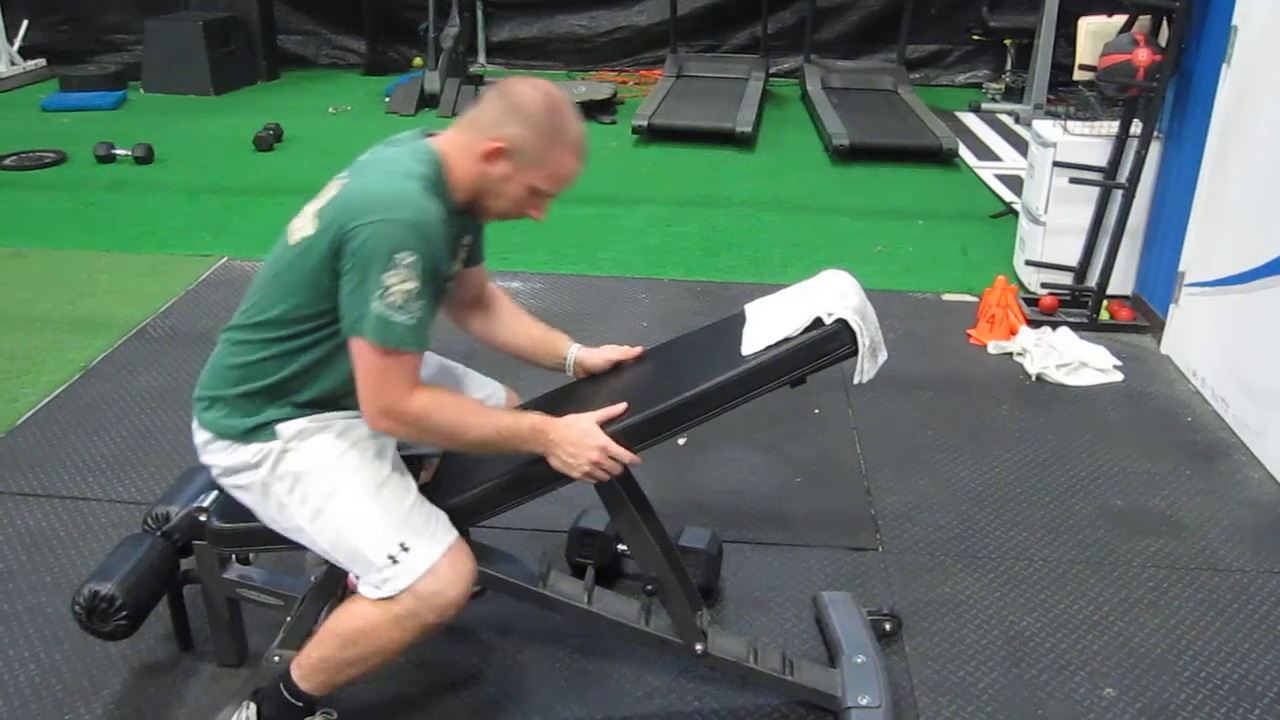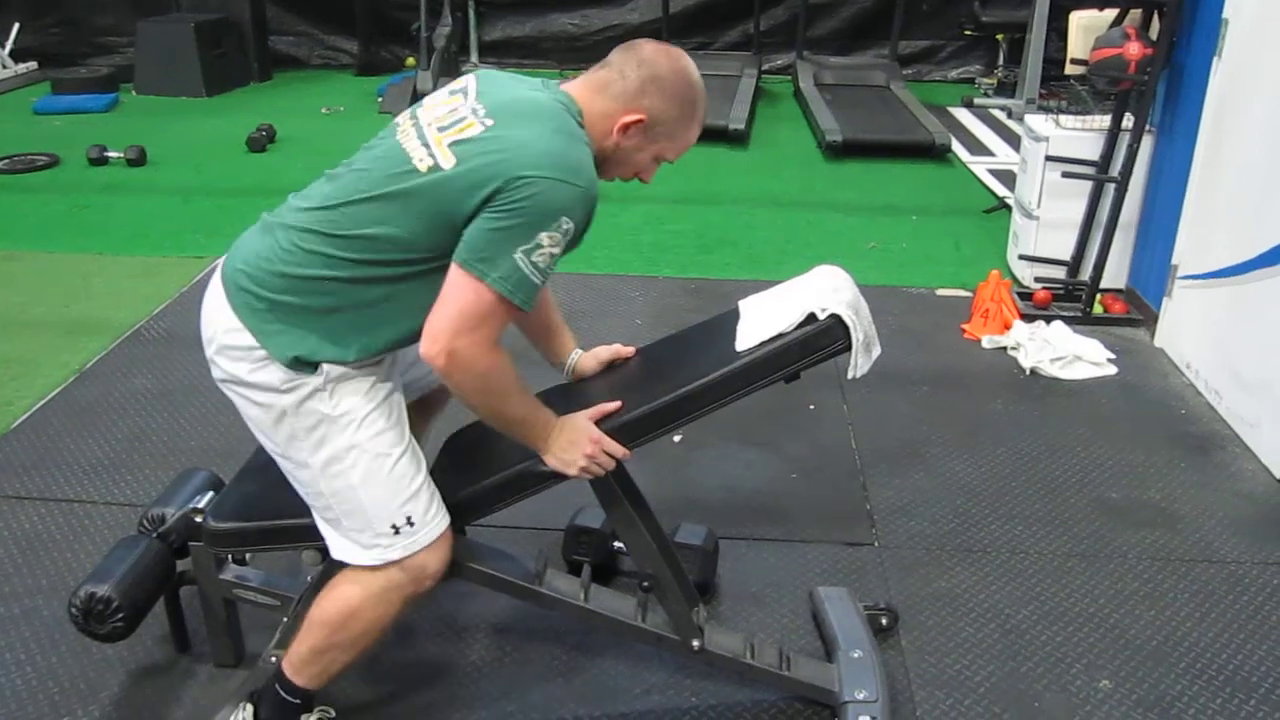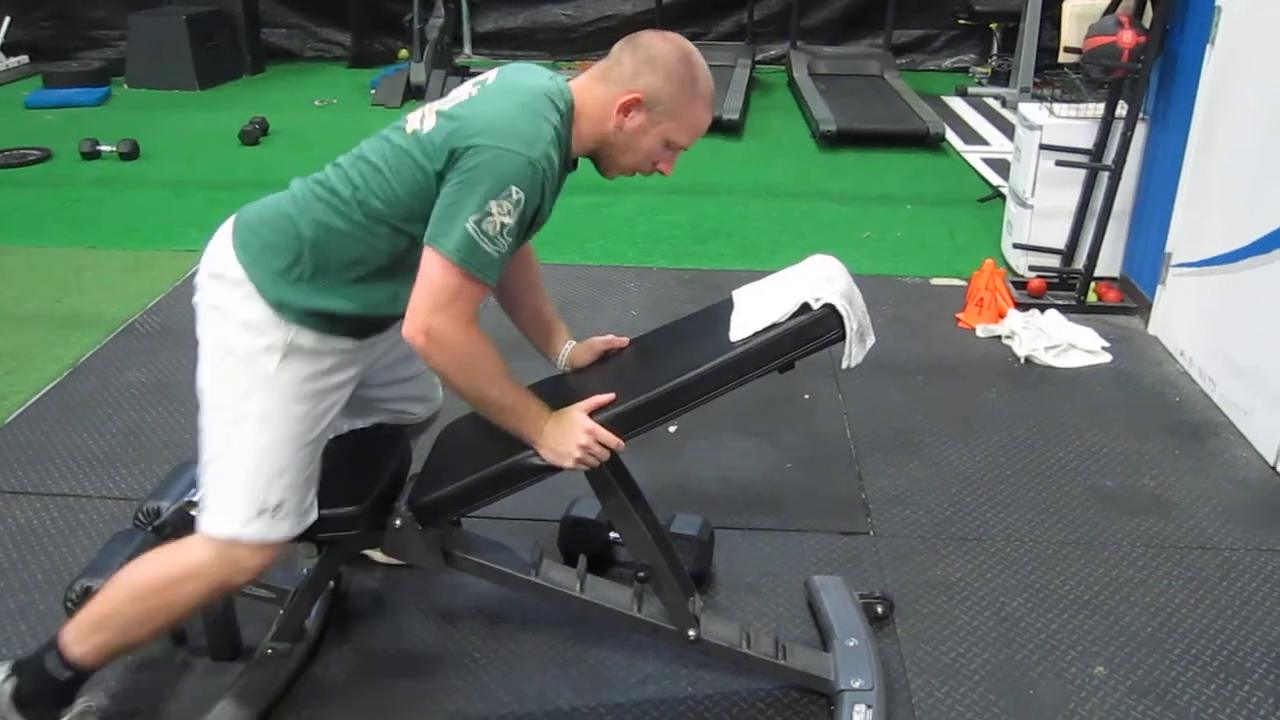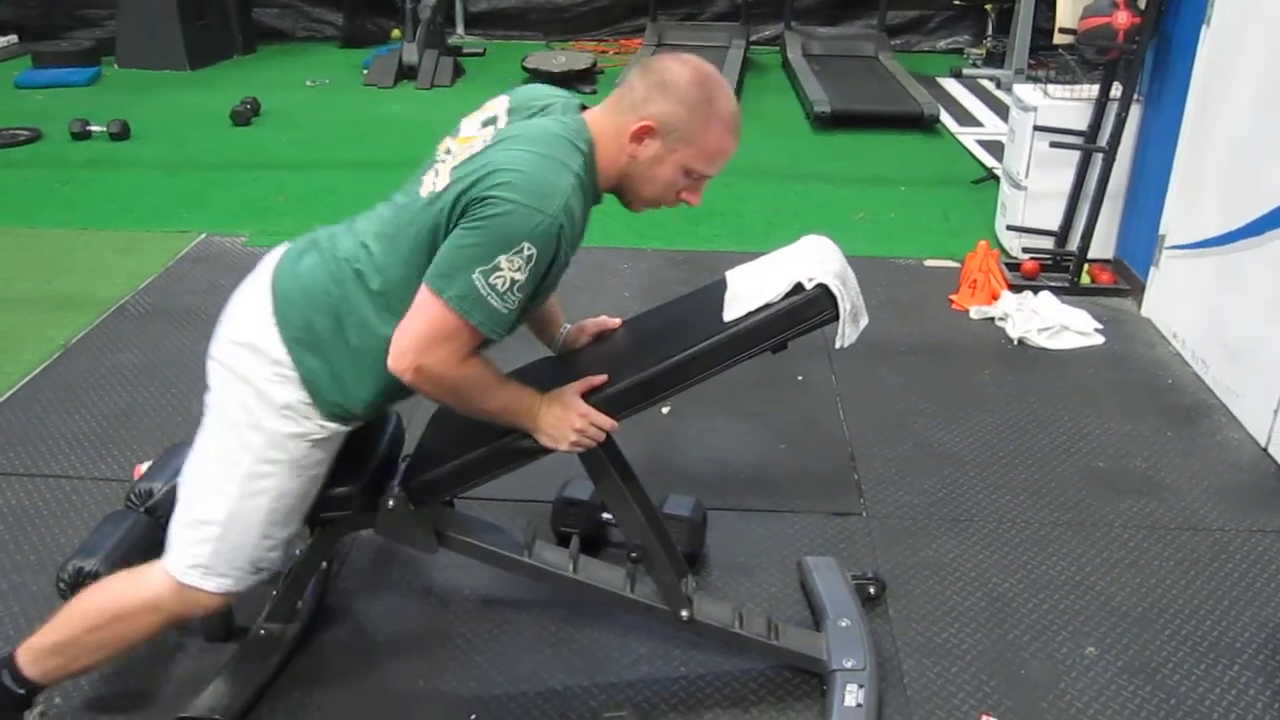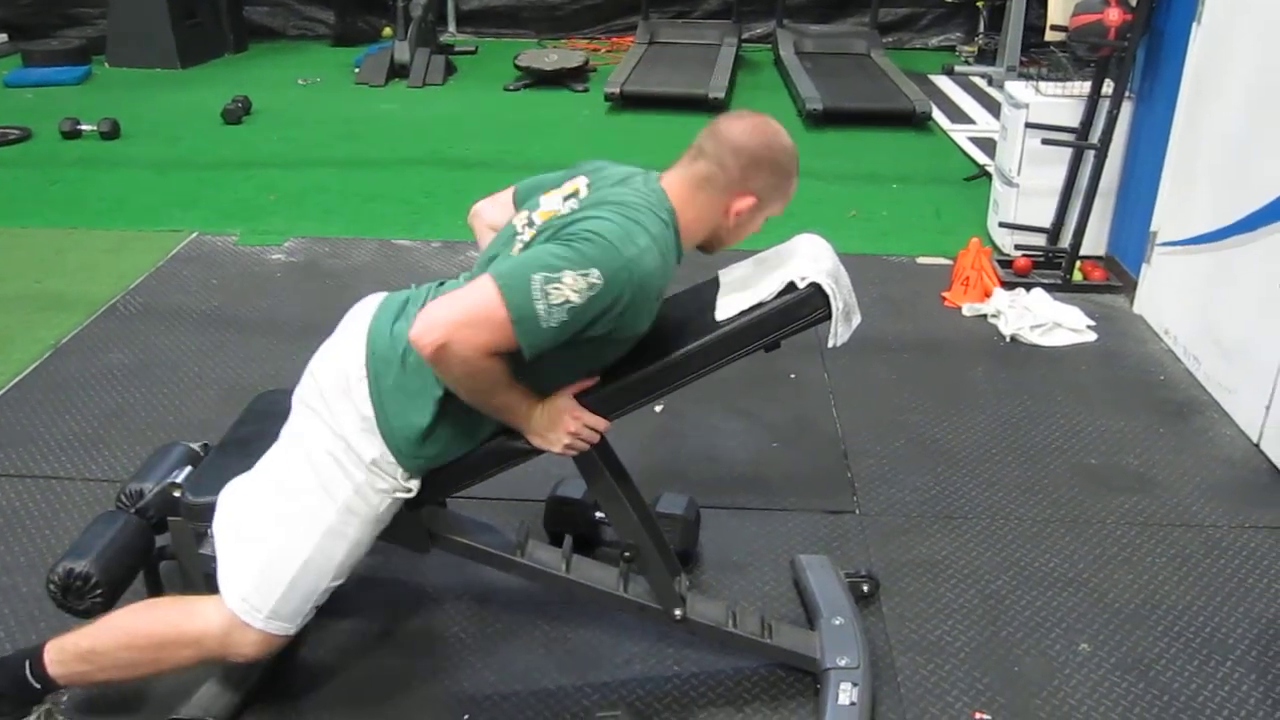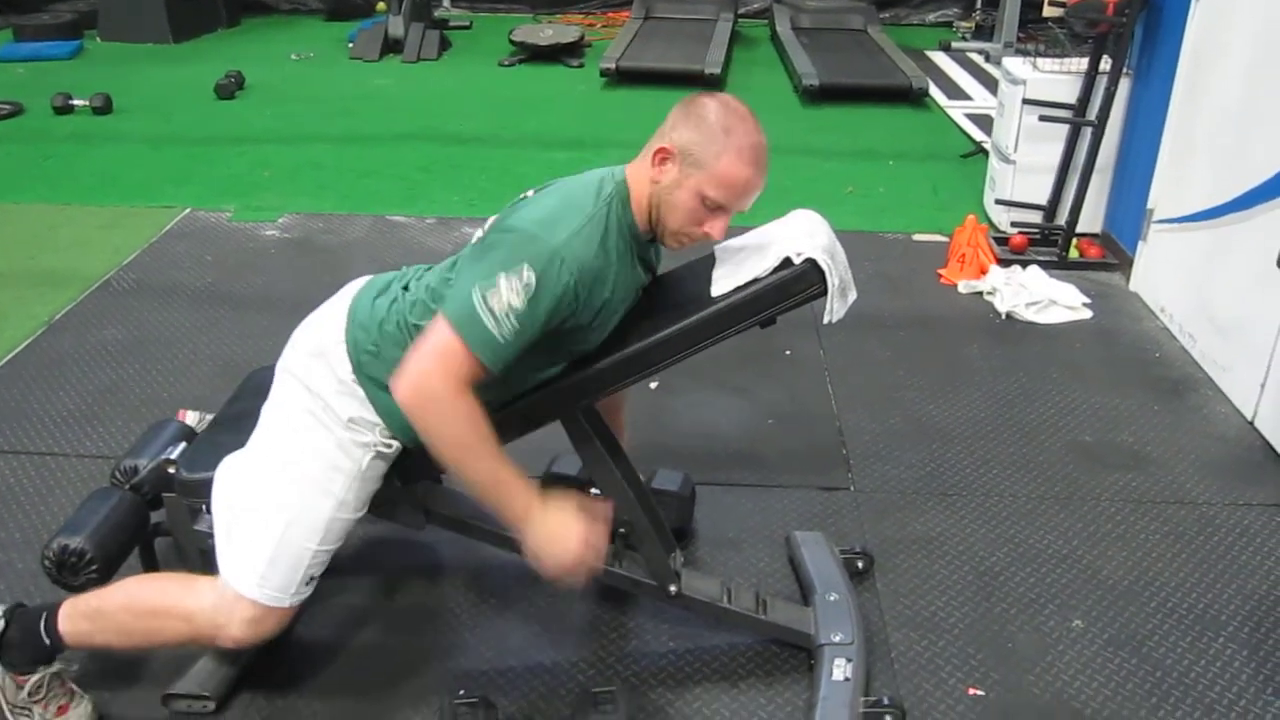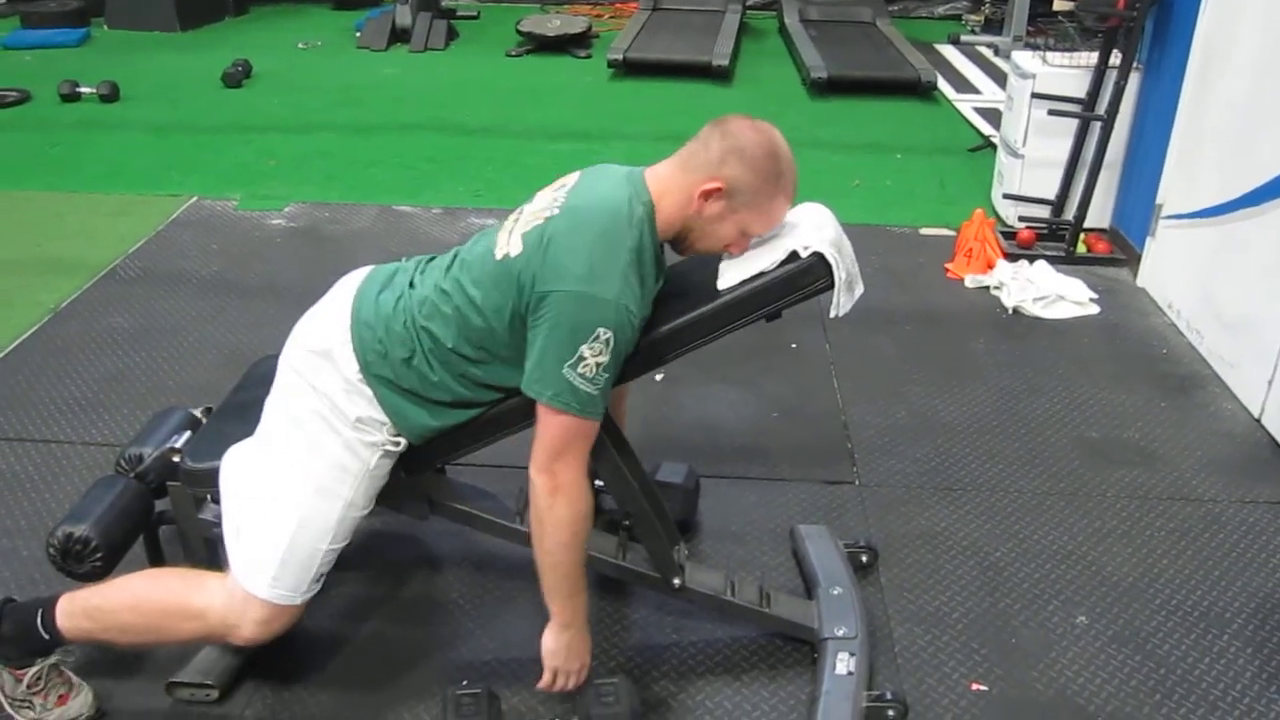
dt=0.5s
person 1, frame 1
left shoulder: (440, 170)
right shoulder: (396, 216)
left elbow: (474, 301)
right elbow: (391, 407)
left wrist: (574, 355)
right wrist: (546, 436)
right hip: (269, 428)
left knee: (498, 410)
right knee: (440, 584)
left ankle: (382, 557)
person 1, frame 2
left shoulder: (509, 91)
right shoulder: (556, 177)
right elbow: (453, 348)
left wrist: (570, 357)
right wrist: (549, 437)
left hip: (282, 285)
right hip: (282, 344)
left knee: (426, 392)
right knee: (411, 556)
left ankle: (337, 507)
person 1, frame 3
left shoulder: (541, 94)
right shoulder: (515, 144)
left elbow: (505, 247)
right elbow: (434, 325)
left wrist: (564, 350)
right wrist: (542, 427)
right hip: (270, 306)
left knee: (415, 408)
right knee: (243, 546)
person 1, frame 4
left shoulder: (547, 107)
right shoulder: (538, 201)
right elbow: (420, 357)
left wrist: (557, 331)
right wrist: (538, 415)
left hip: (307, 290)
right hip: (304, 363)
right knee: (201, 584)
left ankle: (179, 471)
person 1, frame 5
left shoulder: (618, 180)
right shoulder: (632, 258)
left elbow: (487, 213)
right elbow: (445, 337)
right wrist: (532, 416)
left hip: (382, 335)
right hip: (380, 415)
right knee: (248, 628)
person 1, frame 6
left shoulder: (628, 213)
right shoulder: (561, 246)
left elbow: (598, 341)
right elbow: (425, 384)
right wrist: (534, 517)
left hip: (376, 329)
right hip: (353, 385)
right knee: (246, 615)
person 1, frame 7
left shoulder: (618, 184)
right shoulder: (597, 288)
left elbow: (603, 362)
right elbow: (555, 476)
right wrist: (567, 626)
left hip: (379, 307)
right hip: (359, 383)
right knee: (256, 611)
